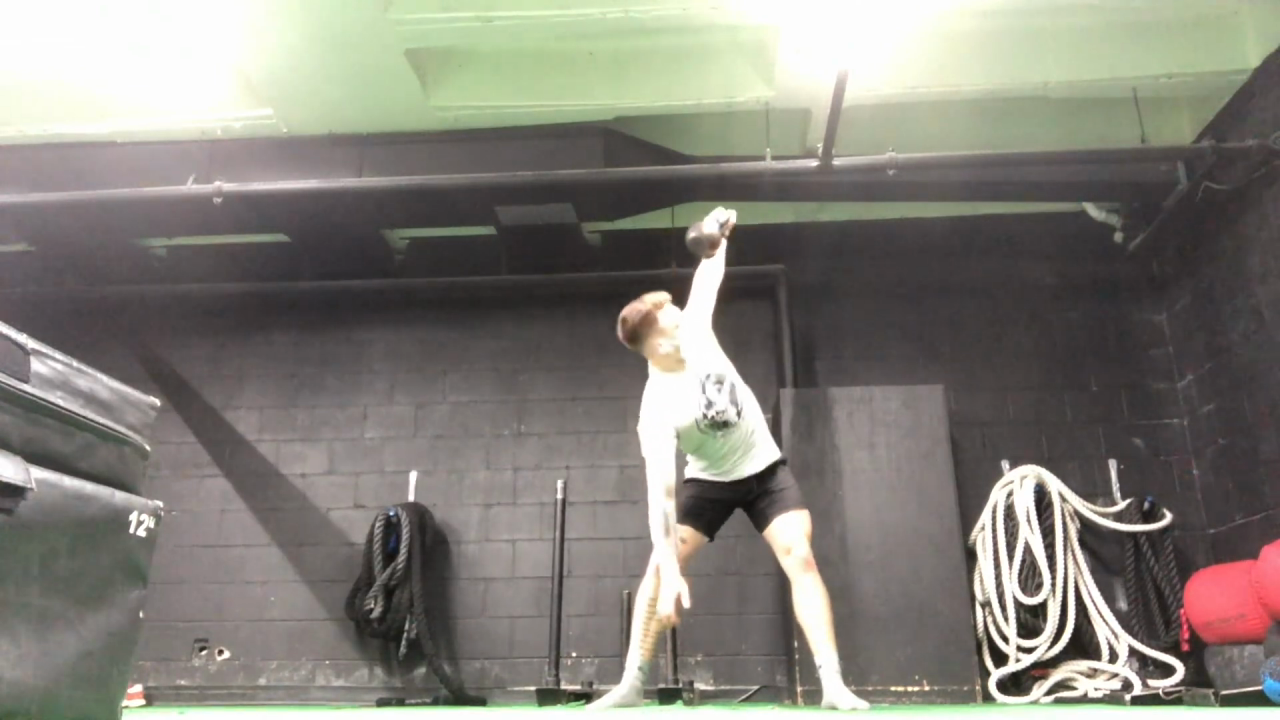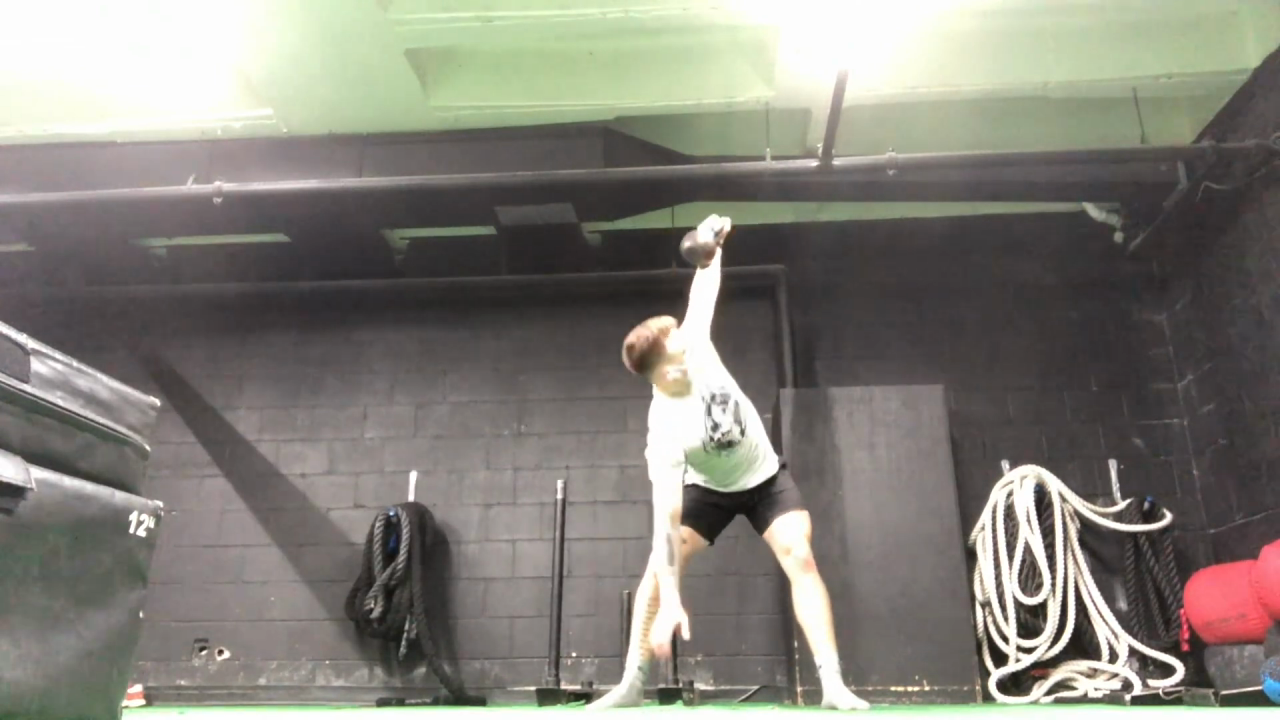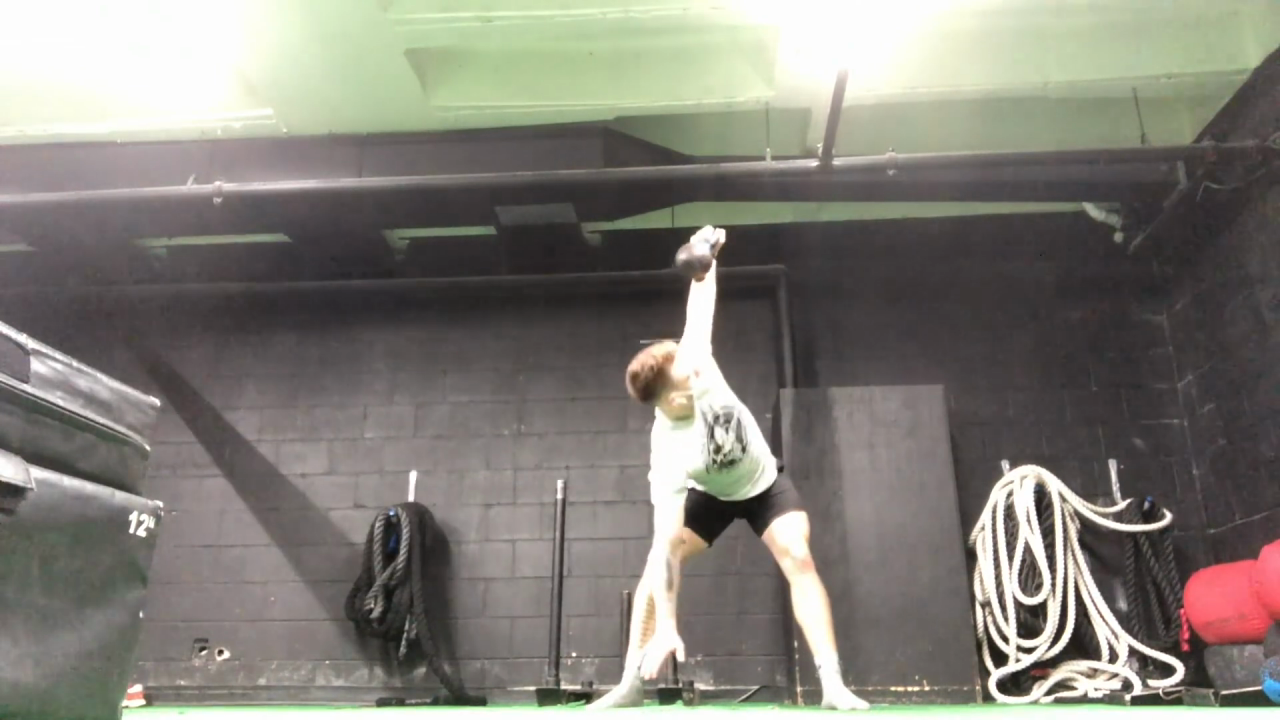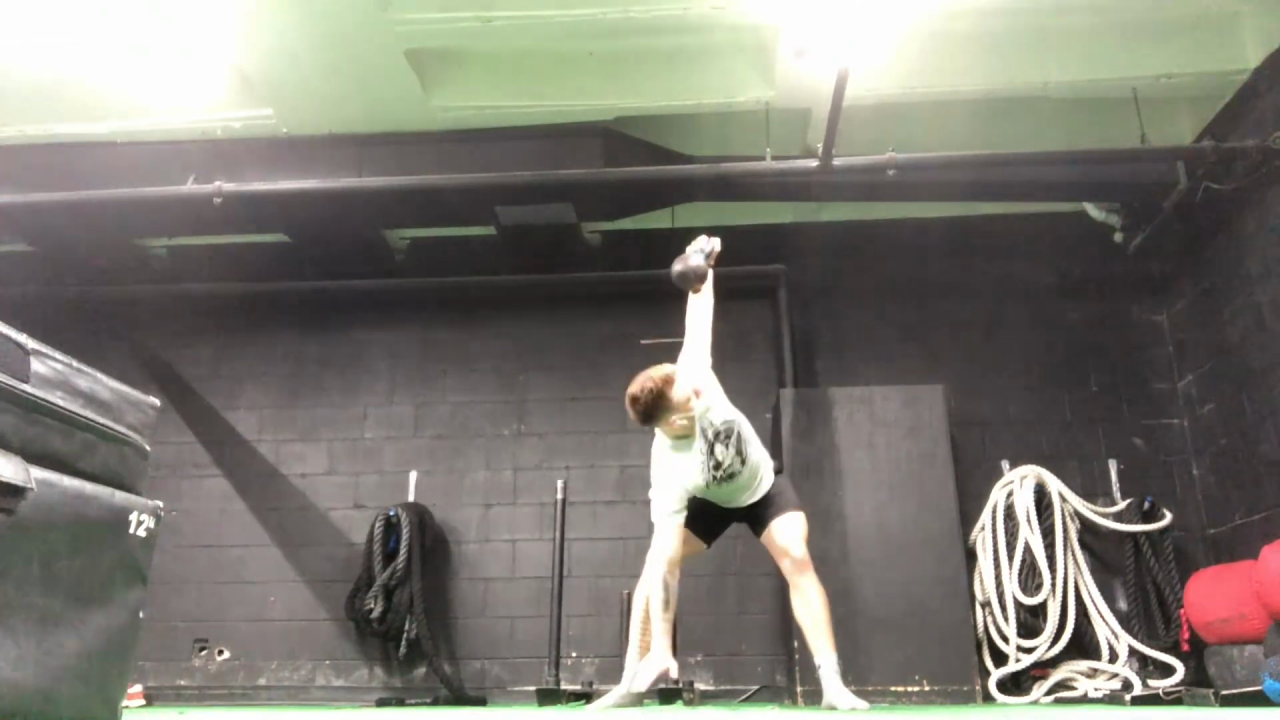
dt=0.2s
person 1, frame 1
left shoulder: (693, 334)
right shoulder: (658, 409)
left elbow: (707, 278)
right elbow: (660, 491)
right wrist: (671, 575)
left hip: (766, 468)
right hip: (709, 481)
left knee: (799, 557)
right knee: (661, 563)
left ankle: (833, 684)
right ankle: (632, 683)
person 1, frame 2
left shoulder: (691, 351)
right shoulder: (666, 431)
left elbow: (703, 293)
right elbow: (666, 518)
left wrist: (711, 247)
right wrist: (671, 601)
left hip: (767, 476)
right hip: (710, 489)
left knee: (800, 558)
right knee: (660, 561)
left ankle: (833, 684)
right ankle: (632, 683)
person 1, frame 3
left shoulder: (692, 368)
right shoulder: (670, 453)
left elbow: (700, 306)
right elbow: (667, 543)
left wrist: (706, 257)
right wrist: (665, 628)
left hip: (766, 480)
right hip: (711, 494)
left knee: (798, 558)
right knee: (659, 559)
left ankle: (833, 684)
right ankle: (632, 682)
person 1, frame 4
left shoulder: (692, 378)
right shoulder: (671, 473)
left elbow: (698, 318)
right elbow: (667, 564)
left wrist: (704, 267)
right wrist: (661, 649)
left hip: (764, 483)
right hip: (709, 500)
left knee: (796, 557)
right knee: (655, 562)
left ankle: (832, 684)
right ankle: (630, 681)
